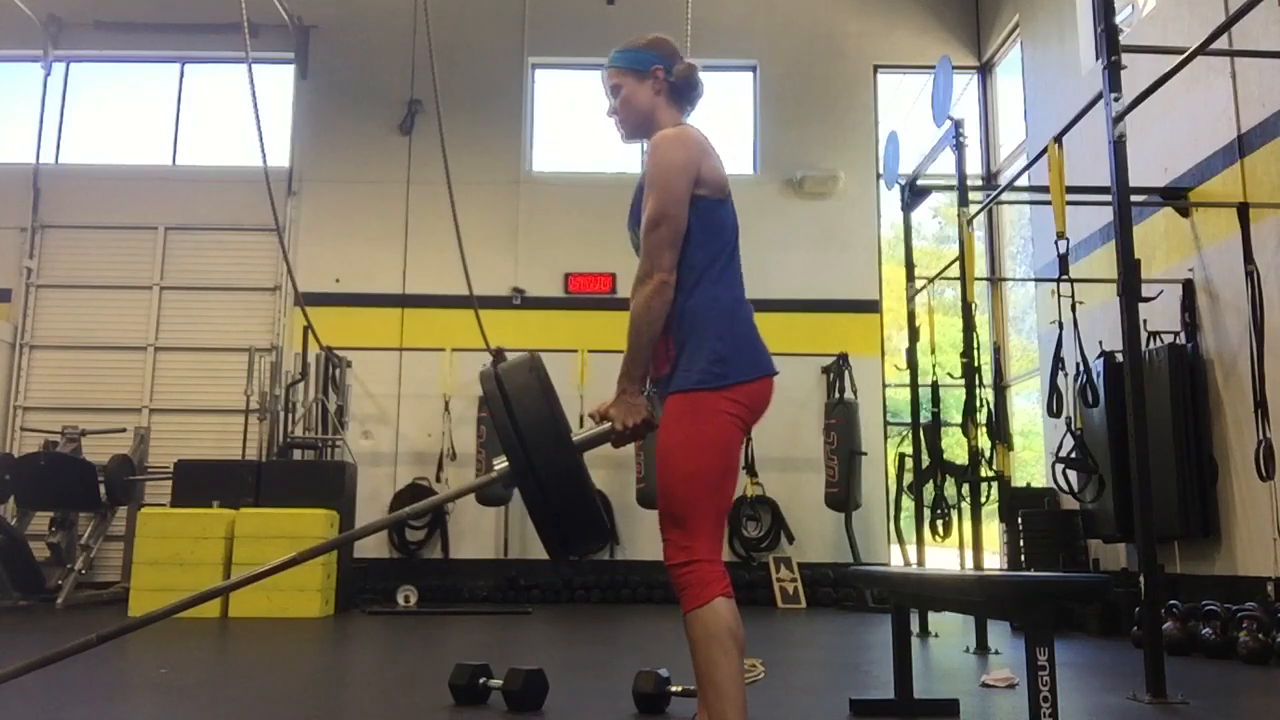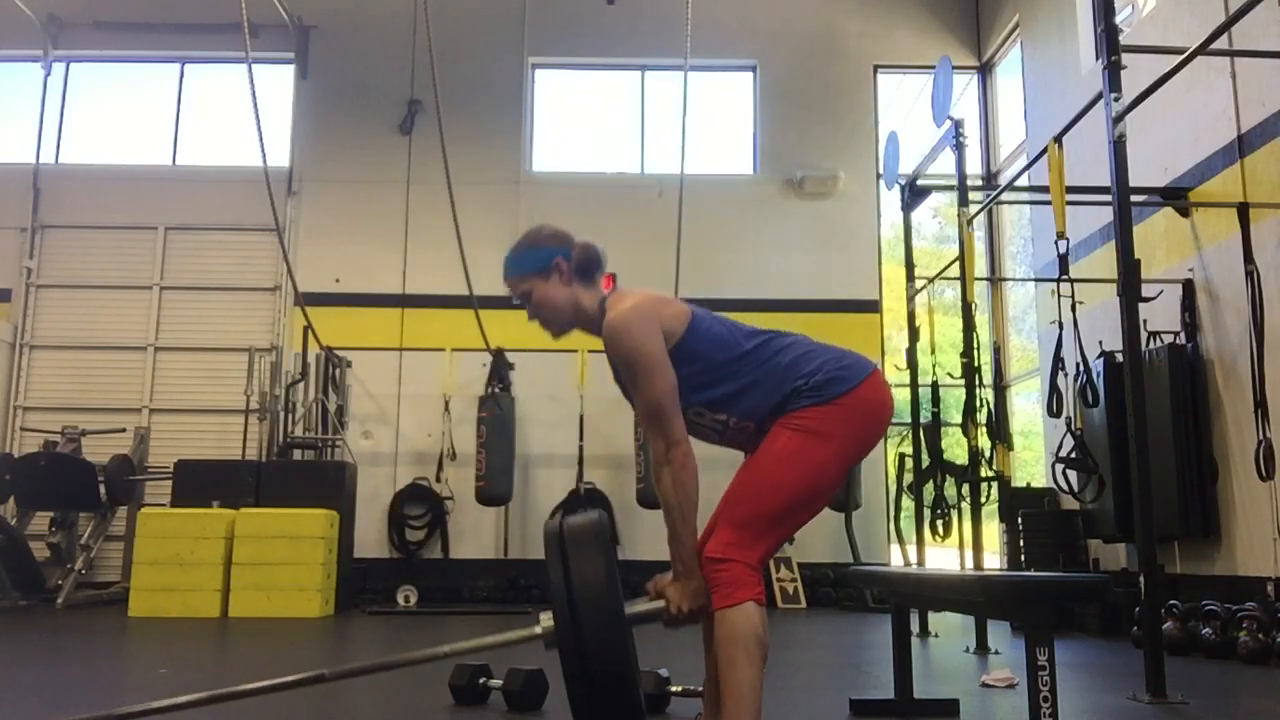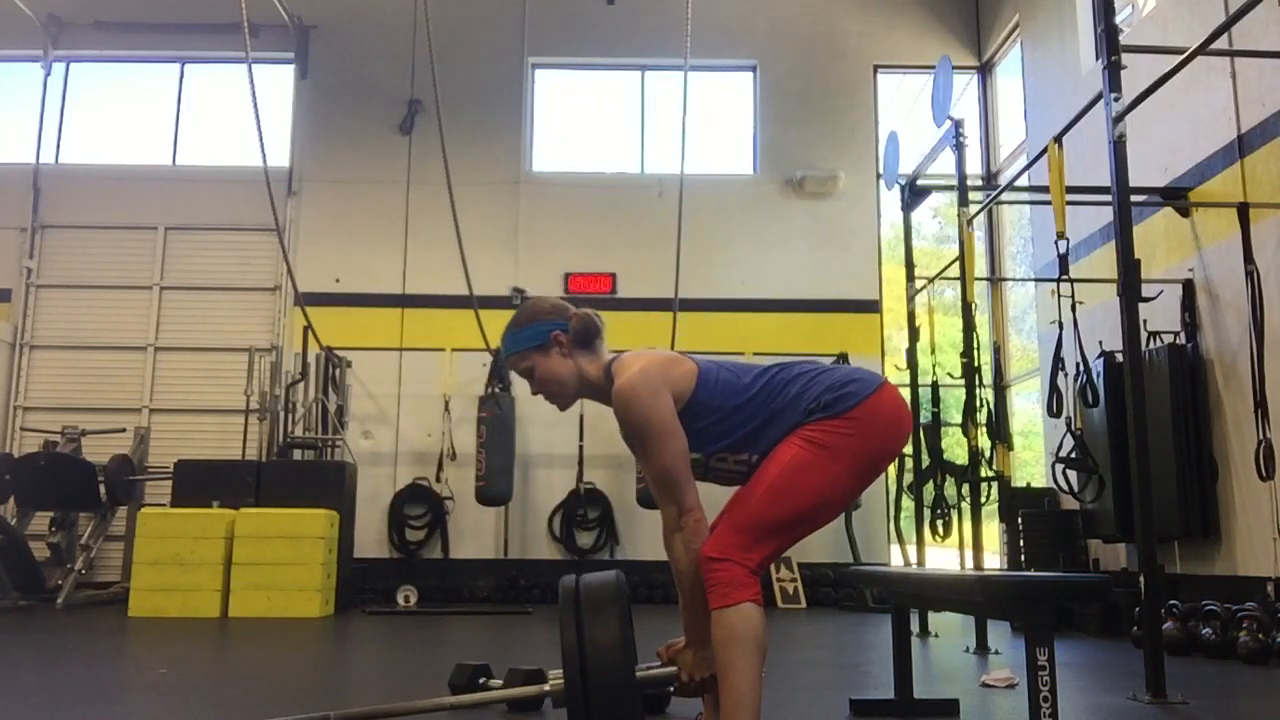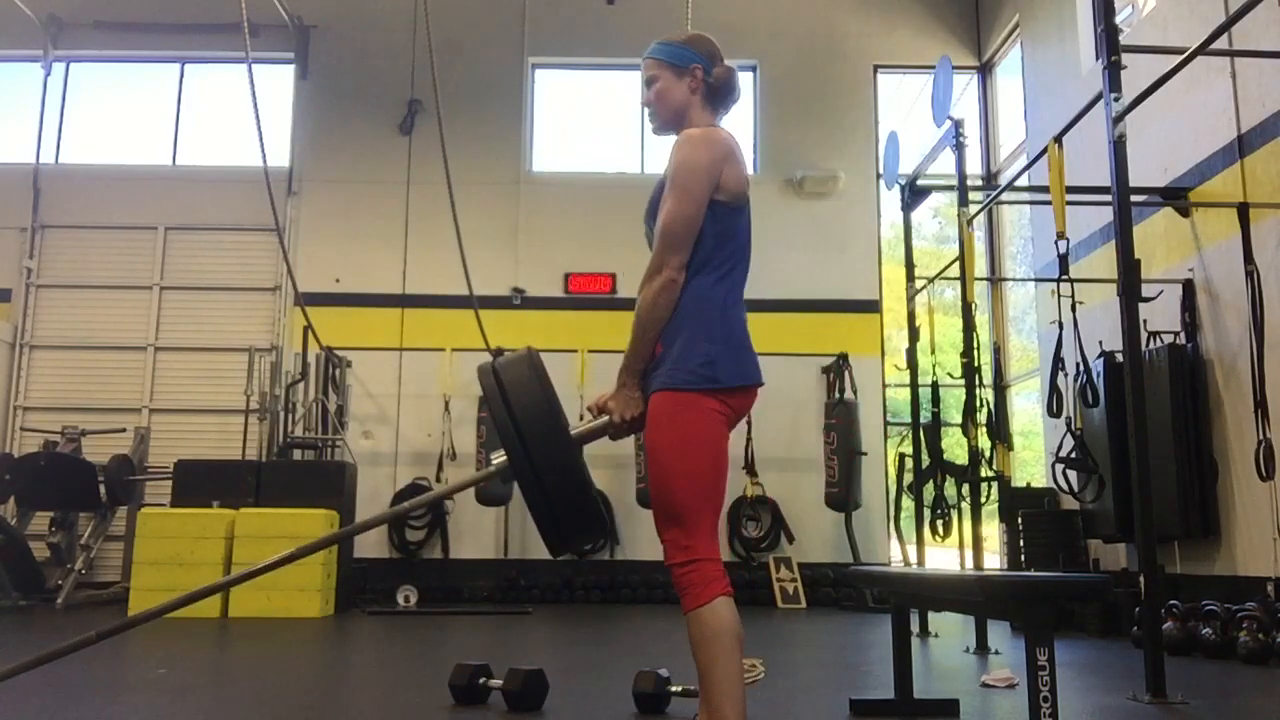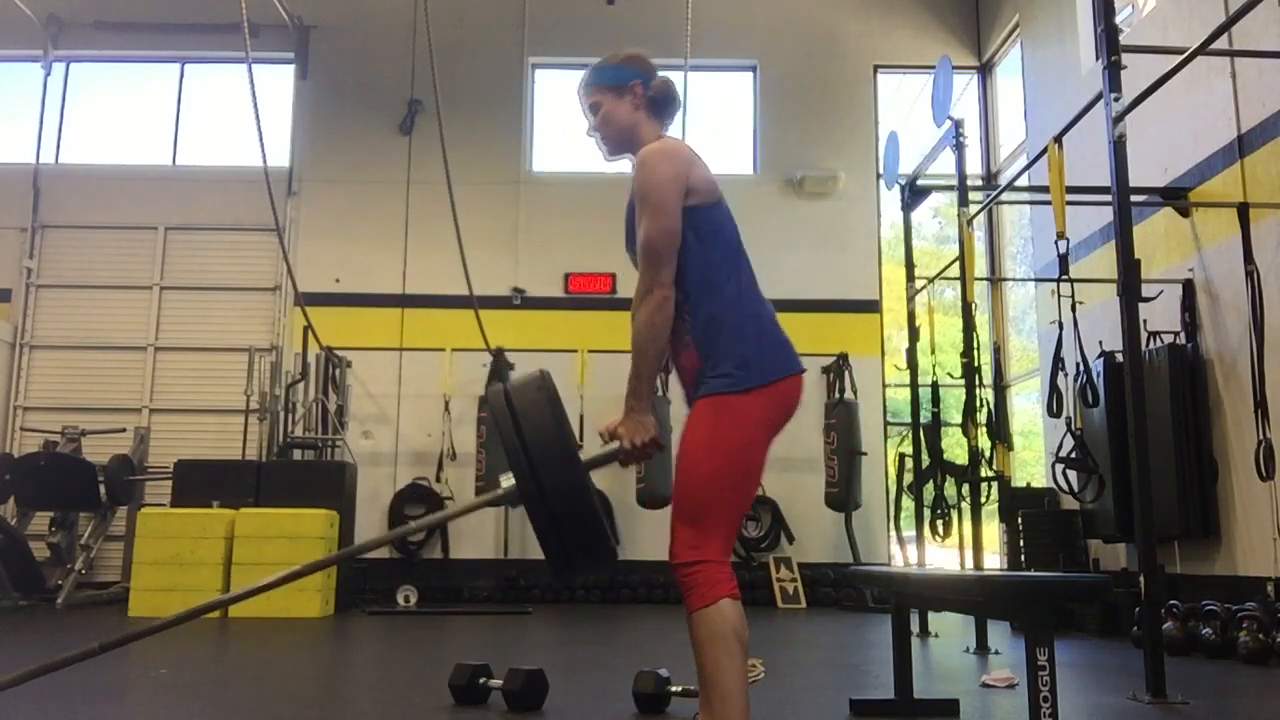
dt=1s
person 1, frame 1
left shoulder: (674, 144)
right shoulder: (682, 152)
left elbow: (658, 278)
left wrist: (627, 391)
right wrist: (641, 391)
left hip: (710, 374)
right hip: (713, 373)
left knee: (692, 559)
right knee: (694, 557)
person 1, frame 2
left shoulder: (627, 319)
right shoulder: (625, 326)
left elbow: (676, 450)
right elbow: (665, 452)
left wrist: (686, 573)
right wrist: (688, 569)
left hip: (838, 399)
right hip: (830, 405)
left knee: (729, 561)
right knee: (720, 561)
person 1, frame 3
left shoulder: (635, 385)
right shoulder: (631, 391)
left elbow: (688, 518)
right elbow: (676, 519)
left wrist: (699, 643)
right wrist: (697, 638)
left hip: (856, 414)
right hip: (848, 419)
left knee: (727, 562)
right knee: (725, 558)
person 1, frame 4
left shoulder: (702, 144)
right shoulder: (705, 152)
left elbow: (667, 274)
left wrist: (627, 383)
right wrist: (640, 383)
left hip: (697, 372)
right hip: (703, 371)
left knee: (693, 559)
right knee: (691, 556)
person 1, frame 5
left shoulder: (659, 158)
right shoulder: (668, 166)
left elbow: (657, 296)
right elbow: (671, 297)
left wrist: (637, 409)
right wrist: (642, 407)
left hip: (742, 376)
right hip: (739, 375)
left knee: (698, 558)
right knee: (701, 556)
